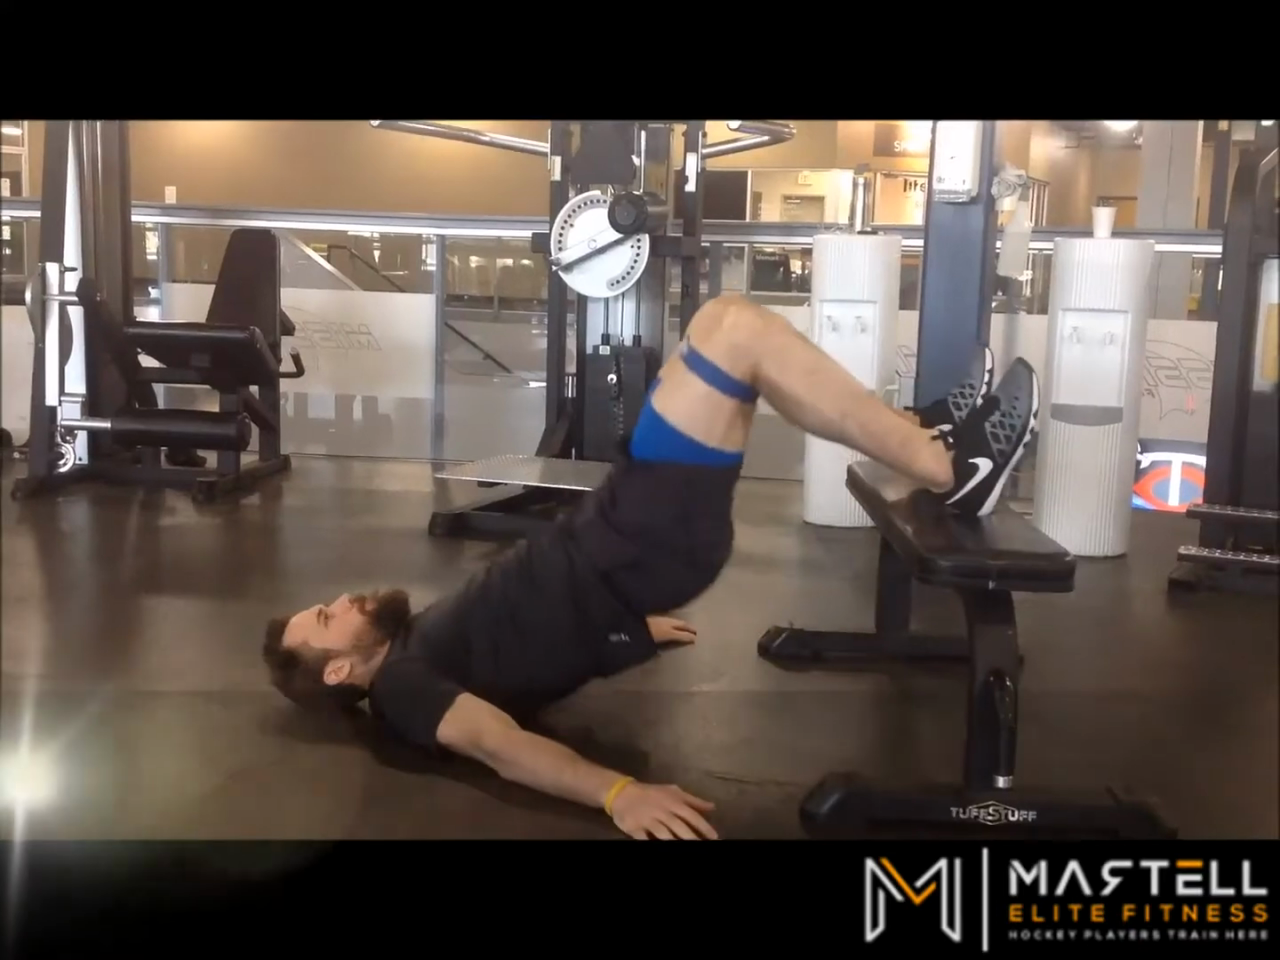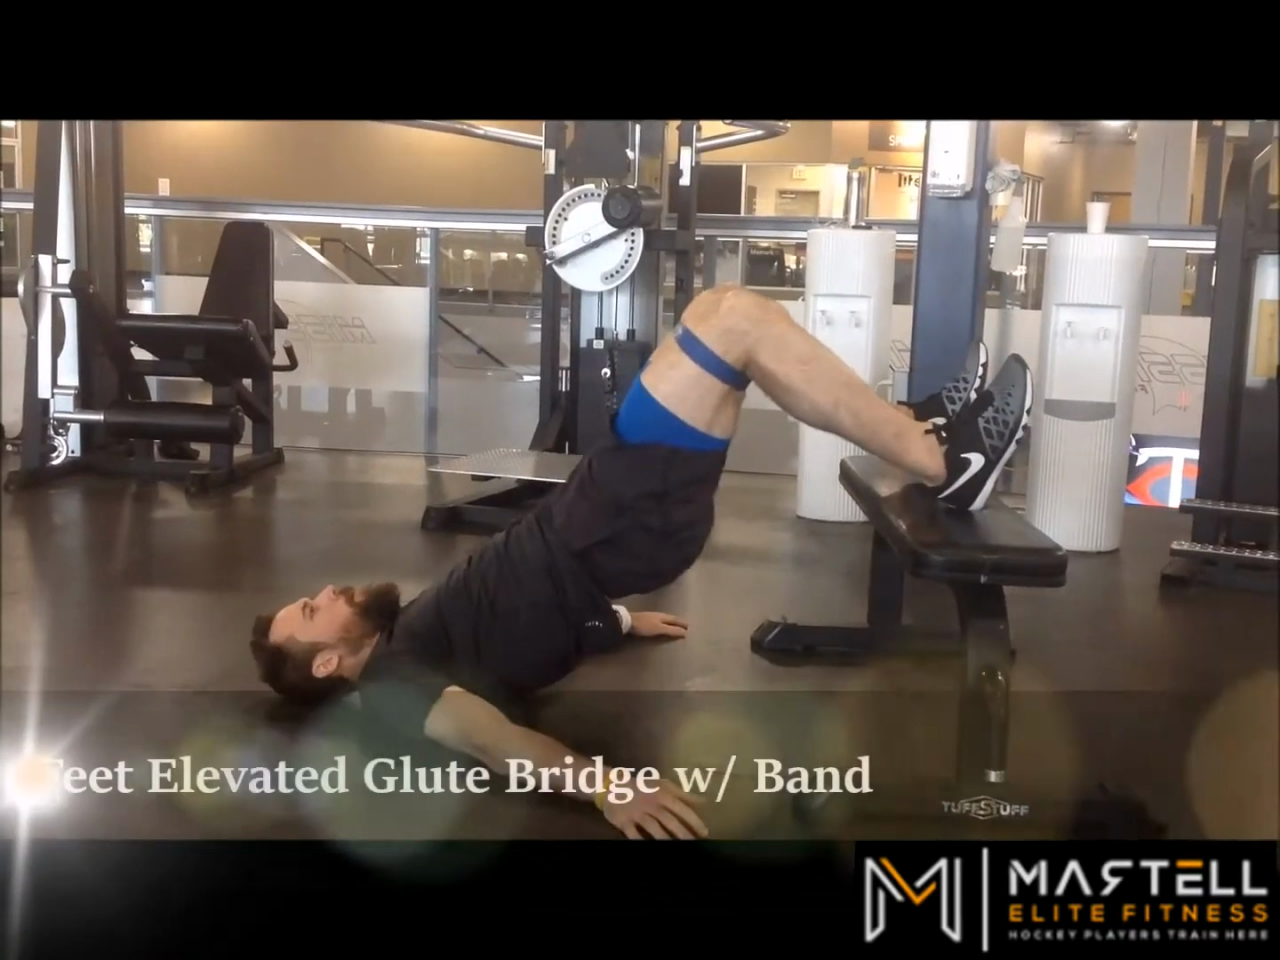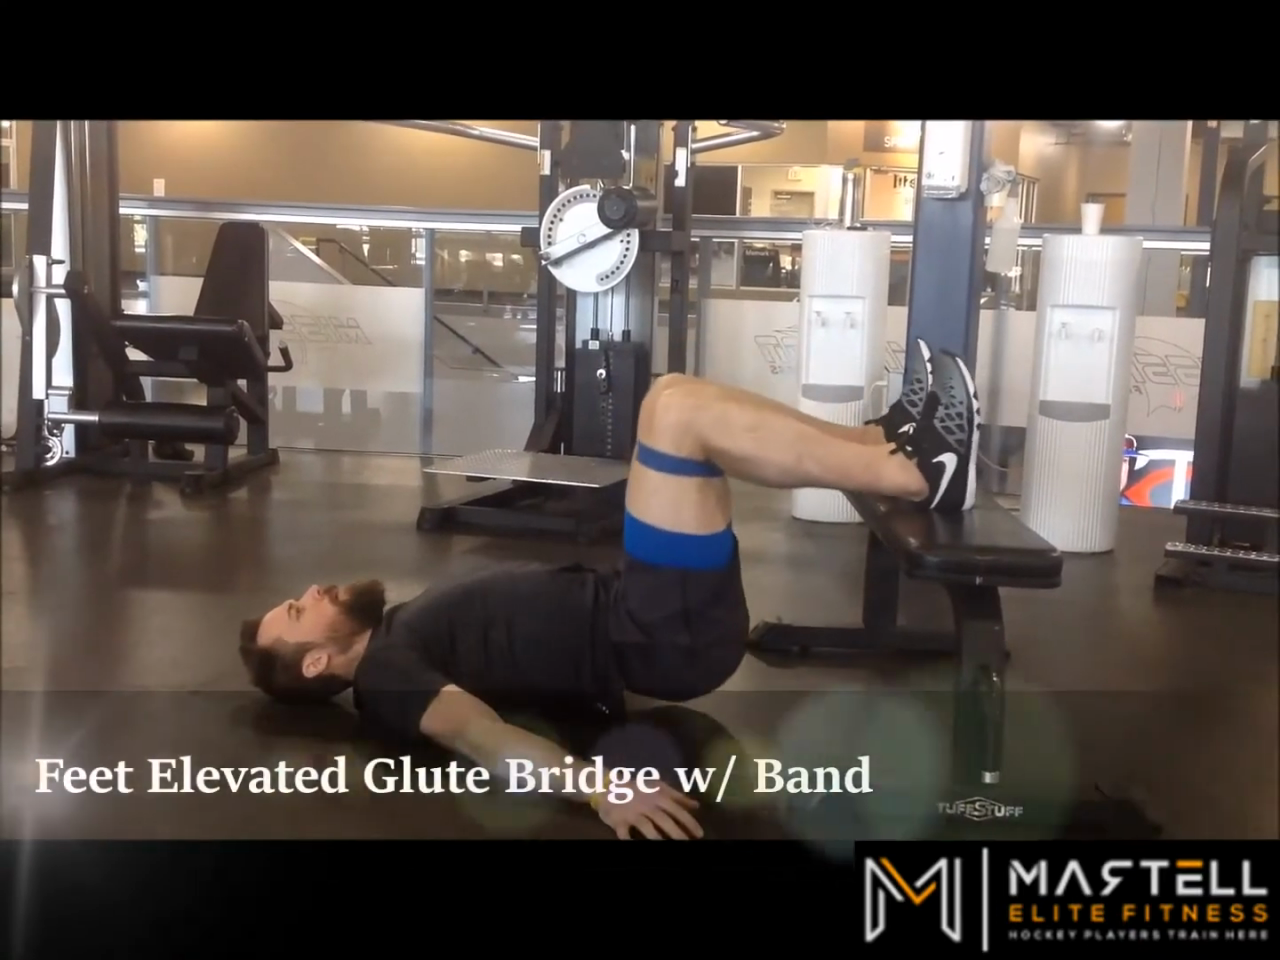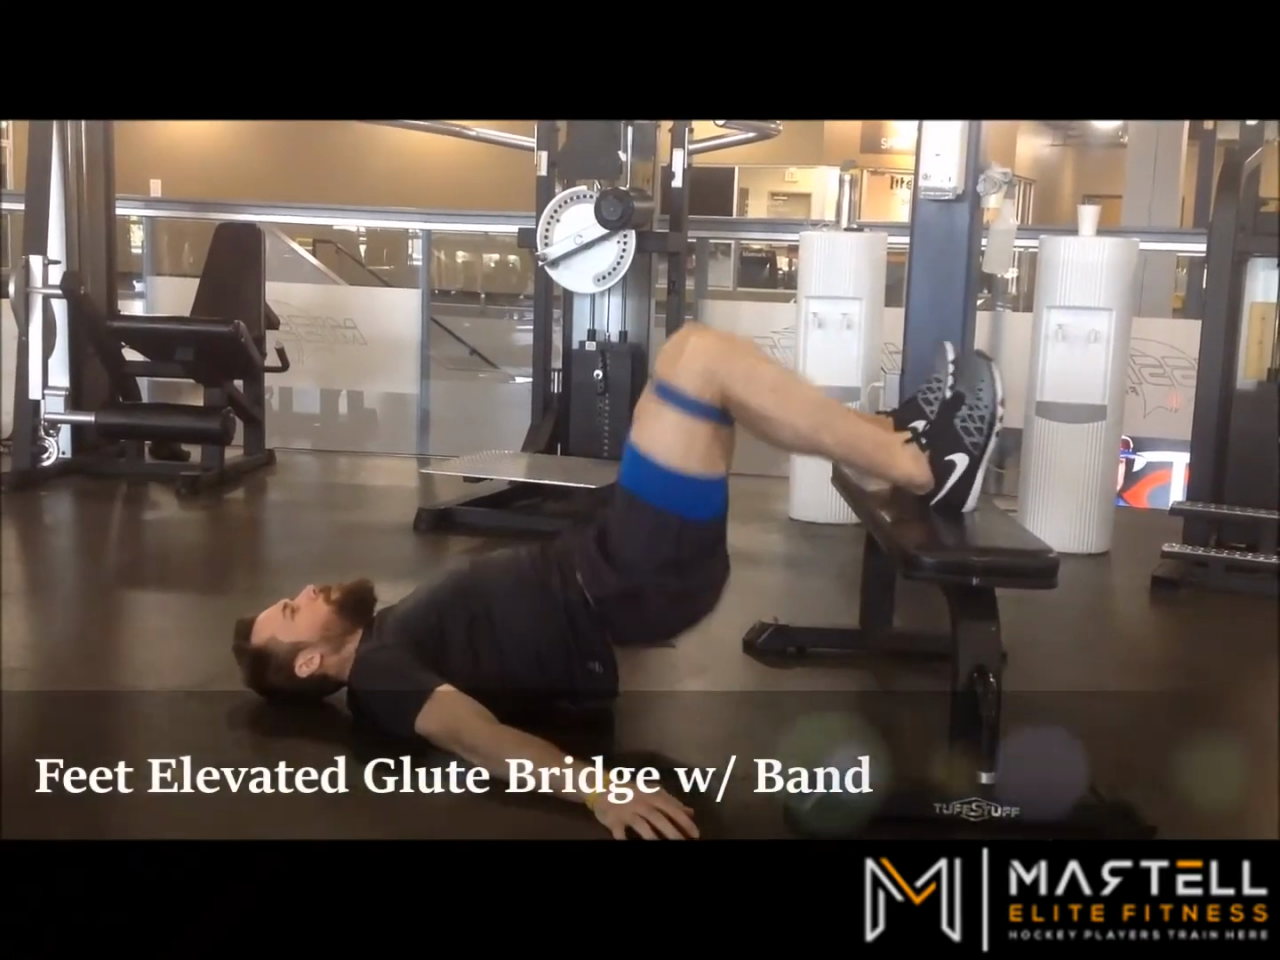
dt=1s
person 1, frame 1
left shoulder: (417, 641)
right shoulder: (399, 686)
right elbow: (496, 745)
right wrist: (618, 793)
left hip: (608, 545)
right hip: (636, 546)
left knee: (728, 323)
right knee: (738, 332)
left ankle: (927, 436)
right ankle: (952, 469)
person 1, frame 2
left shoulder: (404, 634)
right shoulder: (390, 680)
right elbow: (486, 736)
right wrist: (604, 785)
left hip: (596, 528)
right hip: (623, 526)
left knee: (728, 316)
right knee: (733, 316)
left ankle: (921, 427)
right ankle: (943, 461)
person 1, frame 3
left shoulder: (399, 632)
right shoulder: (386, 677)
right elbow: (480, 735)
right wrist: (594, 787)
left hip: (624, 607)
right hip: (661, 636)
left knee: (685, 407)
right knee: (676, 408)
left ankle: (889, 439)
right ankle: (922, 473)
person 1, frame 4
left shoulder: (387, 638)
right shoulder: (378, 680)
right elbow: (474, 734)
right wrist: (592, 787)
left hip: (596, 580)
right hip: (631, 582)
left knee: (700, 359)
right knee: (700, 355)
left ankle: (899, 434)
right ankle: (928, 468)
